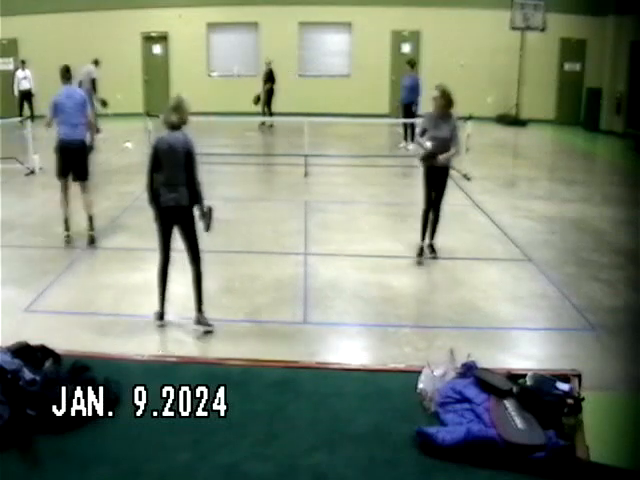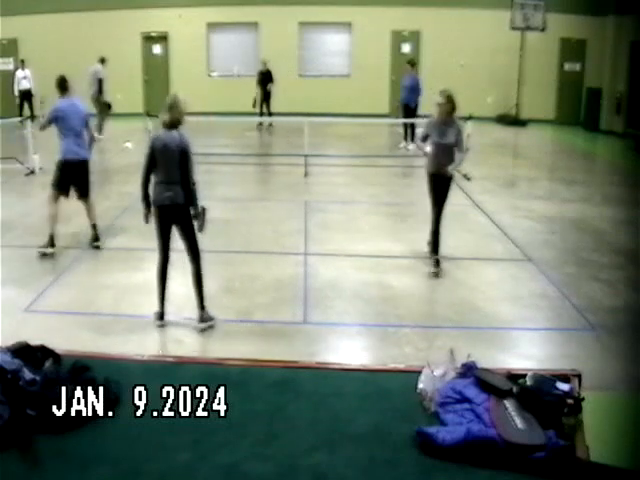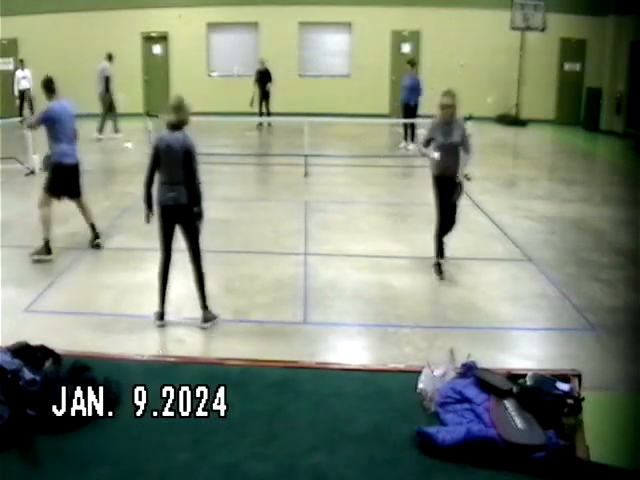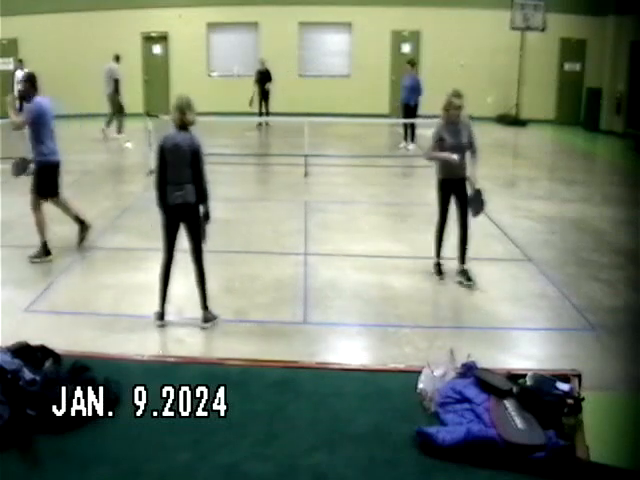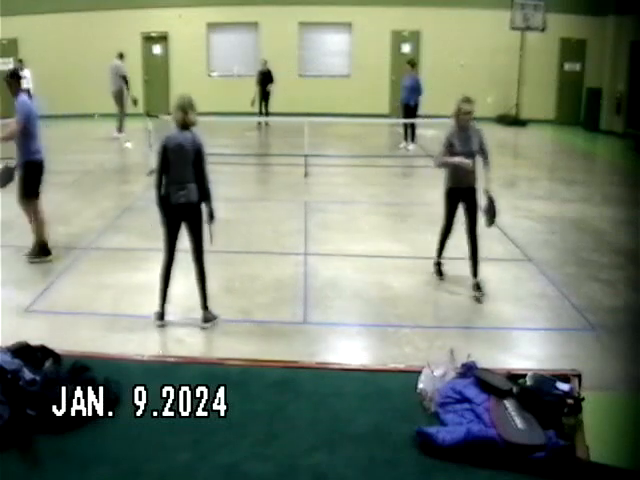
dt=0.2s
person 1, frame 1
left shoulder: (159, 142)
right shoulder: (186, 142)
left elbow: (151, 178)
right elbow: (192, 179)
left wrist: (154, 205)
right wrist: (201, 205)
left hip: (163, 205)
right hip: (183, 205)
left knee: (164, 258)
right knee: (195, 260)
left ankle: (161, 313)
right ankle: (199, 314)
person 1, frame 2
left shoulder: (155, 141)
right shoulder: (181, 141)
left elbow: (146, 176)
right elbow: (188, 178)
left wrist: (146, 203)
right wrist: (194, 205)
left hip: (160, 203)
right hip: (179, 203)
left knee: (163, 257)
right knee: (194, 257)
left ankle: (161, 312)
right ankle: (202, 312)
person 1, frame 3
left shoulder: (160, 141)
right shoulder: (186, 142)
left elbow: (150, 176)
right elbow: (192, 178)
left wrist: (148, 204)
right wrist: (198, 206)
left hip: (164, 204)
right hip: (184, 204)
left knee: (165, 257)
right knee: (195, 258)
left ankle: (161, 312)
right ankle: (205, 312)
person 1, frame 4
left shoulder: (165, 141)
right shoulder: (193, 142)
left elbow: (159, 177)
right elbow: (200, 178)
left wrist: (161, 203)
right wrist: (205, 205)
left hip: (170, 203)
right hip: (190, 202)
left knee: (167, 257)
right knee: (197, 258)
left ankle: (161, 312)
right ankle: (205, 312)
person 1, frame 5
left shoulder: (167, 141)
right shoulder: (195, 142)
left elbow: (160, 178)
right elbow: (202, 176)
left wrist: (161, 205)
right wrist: (209, 204)
left hip: (171, 203)
right hip: (192, 202)
left knee: (168, 257)
right knee: (198, 258)
left ankle: (161, 311)
right ankle: (205, 312)
person 2, frame 1
left shoulder: (451, 121)
right shoulder: (428, 117)
left elbow: (456, 148)
right elbow: (419, 136)
left wrist: (446, 156)
right wrist: (424, 143)
left hip: (443, 168)
right hip: (429, 167)
left knee: (437, 206)
right knee: (428, 206)
left ankle: (431, 242)
right ankle: (421, 243)
person 2, frame 2
left shoulder: (456, 126)
right shoulder: (431, 123)
left elbow: (461, 151)
right elbow: (422, 140)
left wrist: (454, 165)
right wrist: (426, 147)
left hip: (447, 174)
right hip: (433, 173)
left knee: (439, 213)
right knee: (436, 214)
left ankle: (432, 241)
right ankle: (435, 257)
person 2, frame 3
left shoulder: (459, 125)
right shoulder: (435, 126)
left elbow: (466, 151)
right elbow: (424, 147)
left wrist: (462, 170)
right wrist: (431, 153)
left hip: (454, 177)
right hip: (439, 176)
left knee: (451, 219)
right knee: (442, 218)
left ankle: (440, 240)
right ankle: (437, 260)
person 2, frame 4
left shoulder: (466, 126)
right shoulder: (441, 127)
left elbow: (473, 151)
right elbow: (430, 154)
left wrist: (473, 172)
right wrist: (446, 155)
left hip: (460, 179)
right hip: (445, 179)
left knee: (463, 223)
right knee: (442, 220)
left ankle: (462, 268)
right ankle: (437, 260)
person 2, frame 5
left shoulder: (476, 133)
right shoulder: (452, 134)
left elbow: (485, 158)
right elbow: (439, 161)
left wrist: (487, 182)
right wrist: (458, 160)
left hip: (470, 188)
right hip: (453, 187)
left knee: (472, 234)
right knee: (448, 227)
left ankle: (475, 280)
right ankle: (438, 260)
person 3, frame 1
left shoulder: (57, 98)
right shoulder: (82, 94)
left elbow: (49, 123)
right elbow: (90, 120)
left wrist: (48, 121)
right wrist: (91, 141)
left hip: (63, 143)
right hip: (80, 143)
left knee: (64, 186)
right knee: (84, 187)
left ankle: (67, 227)
right ankle: (90, 227)
person 3, frame 2
left shoulder: (58, 108)
right shoulder: (82, 107)
left elbow: (42, 127)
right elbow: (91, 136)
left hip: (67, 160)
right hip: (83, 160)
left knee: (53, 200)
right knee: (86, 200)
left ankle: (51, 242)
right ankle: (95, 235)
person 3, frame 3
left shoulder: (50, 109)
right shoulder: (67, 106)
left elbow: (30, 125)
left hip: (60, 162)
right hip: (73, 161)
left knee: (44, 203)
right knee: (78, 200)
left ankle: (46, 248)
right ankle: (95, 235)
person 3, frame 4
left shoulder: (35, 105)
right shoulder: (45, 102)
left elbow: (17, 125)
left wrist: (10, 108)
left hip: (44, 161)
right hip: (53, 158)
left knee: (35, 205)
right knee: (55, 198)
left ankle: (45, 249)
right ankle: (81, 223)
person 3, frame 5
left shoulder: (21, 103)
right shoulder: (25, 101)
left hip: (30, 161)
right hip: (31, 159)
left knee: (31, 204)
right knee: (26, 202)
left ankle: (43, 249)
right ankle: (40, 243)
